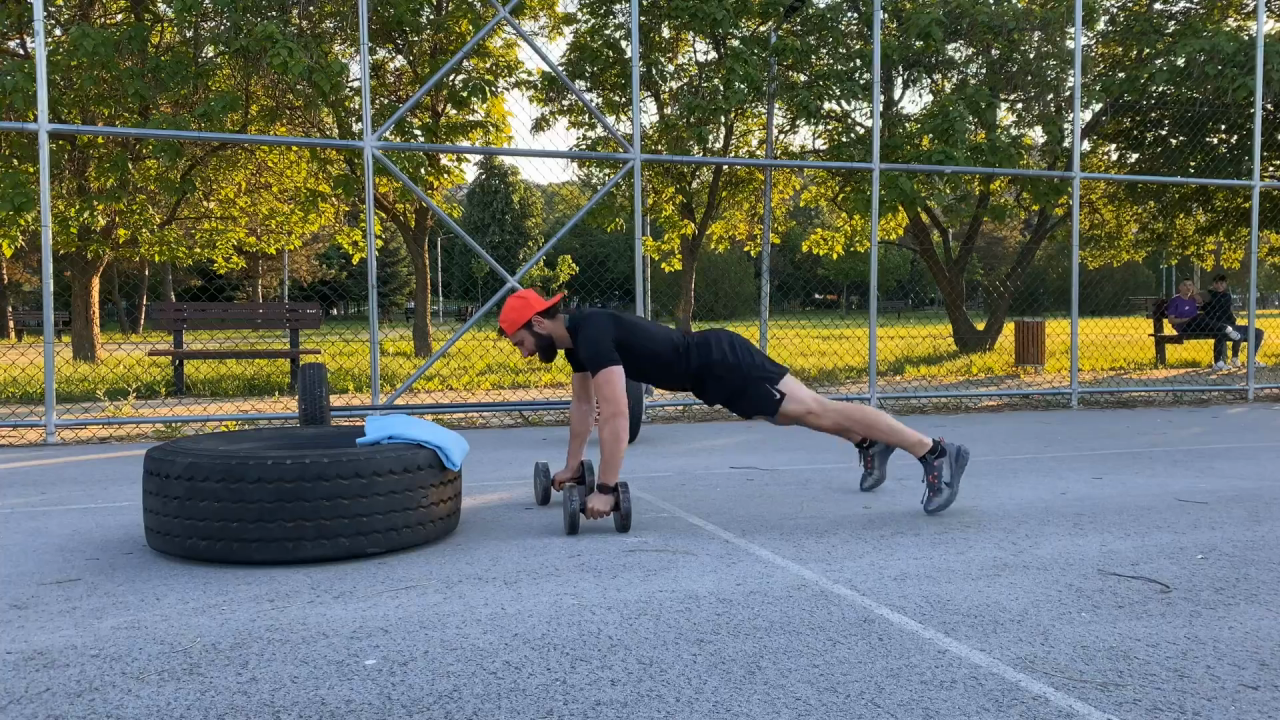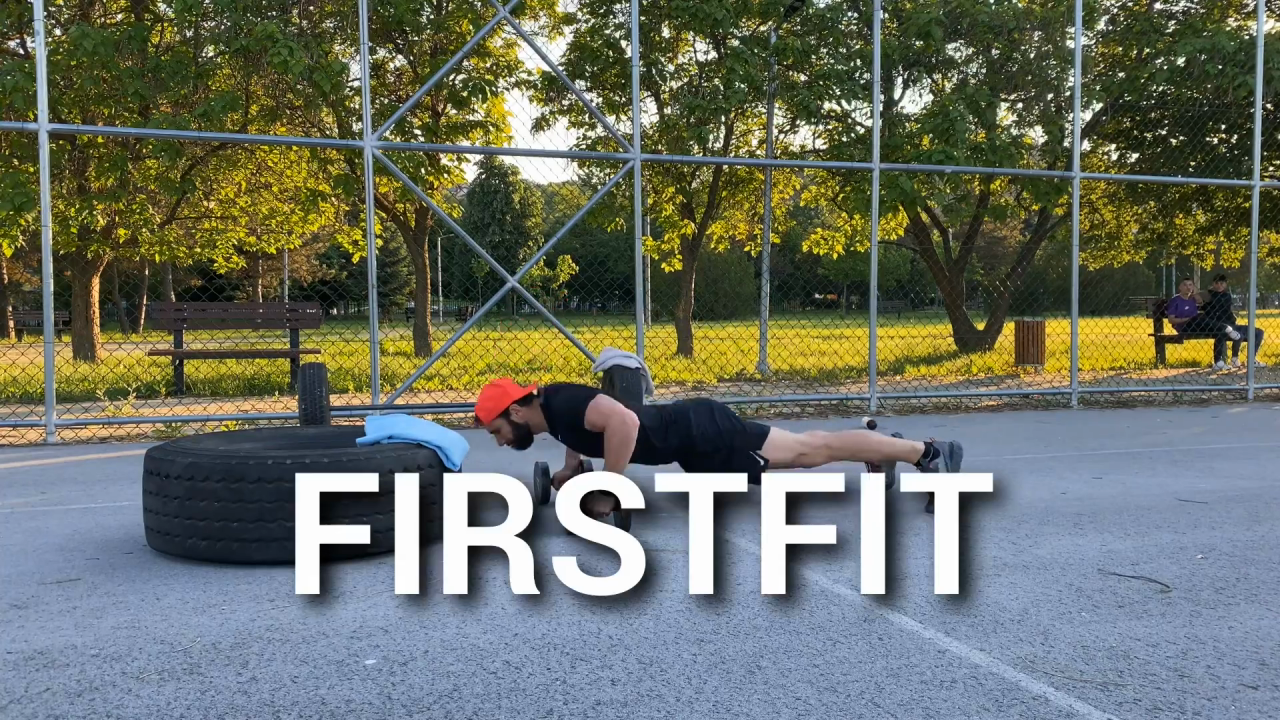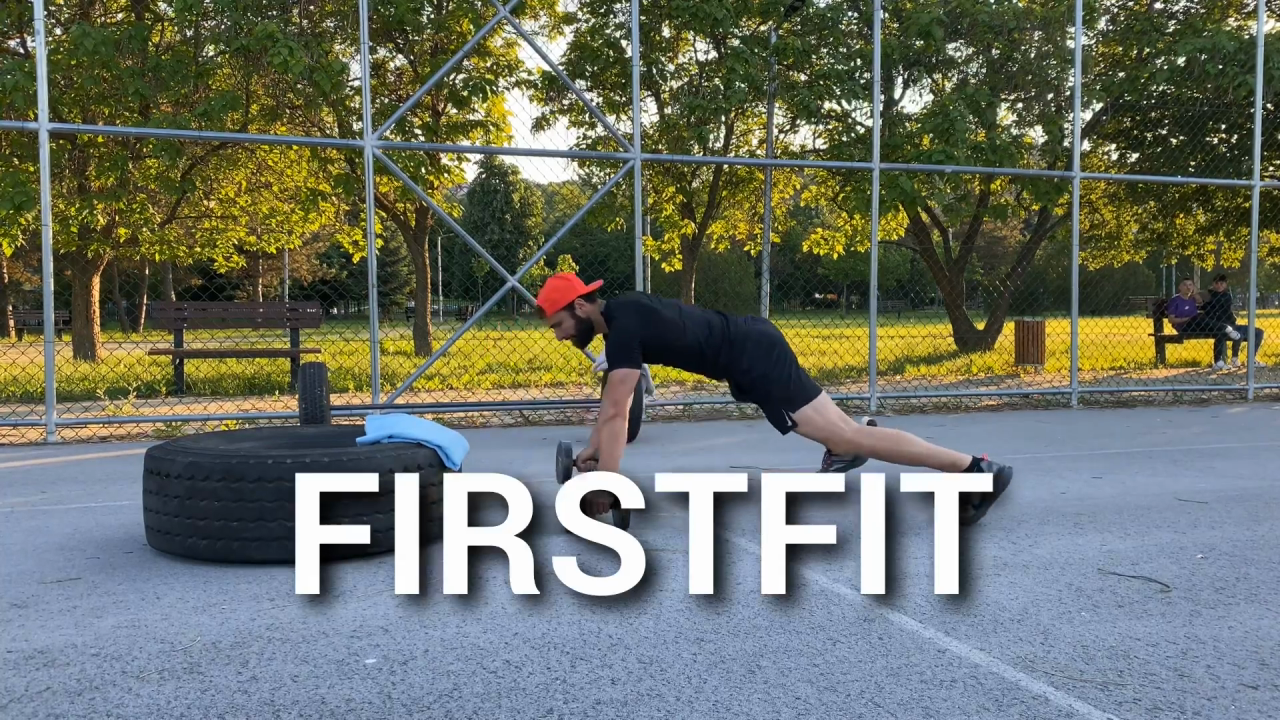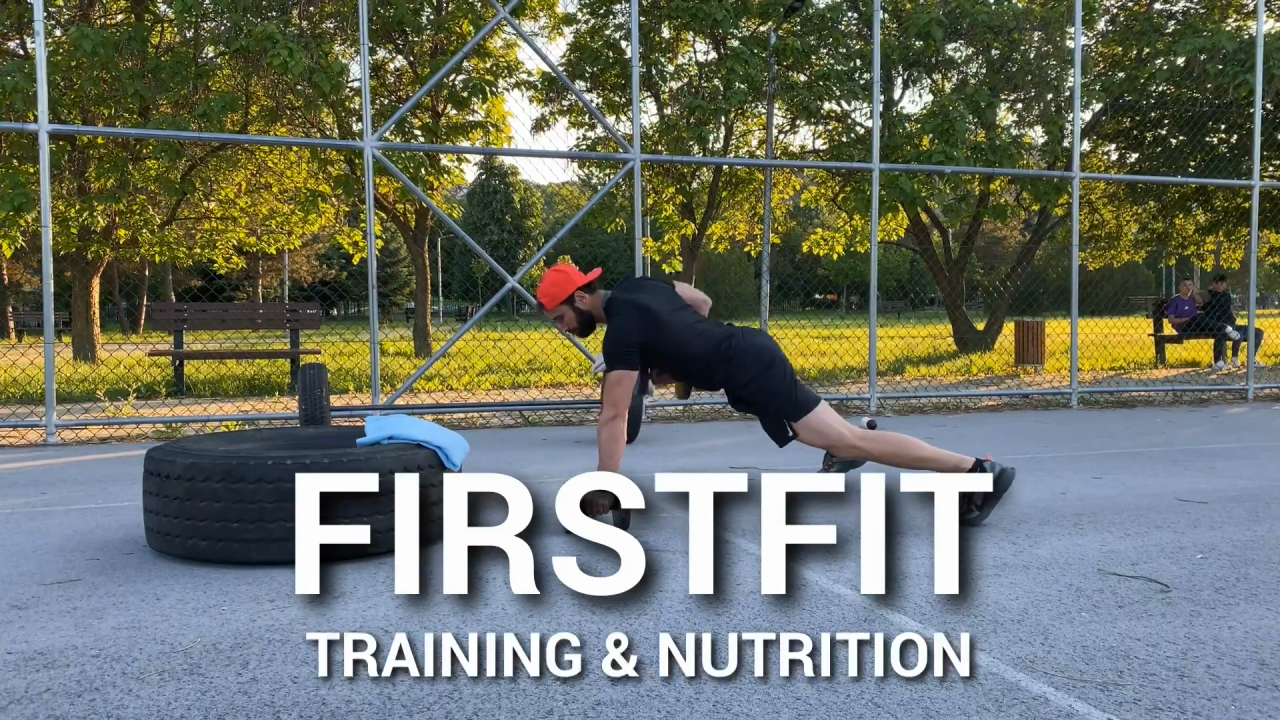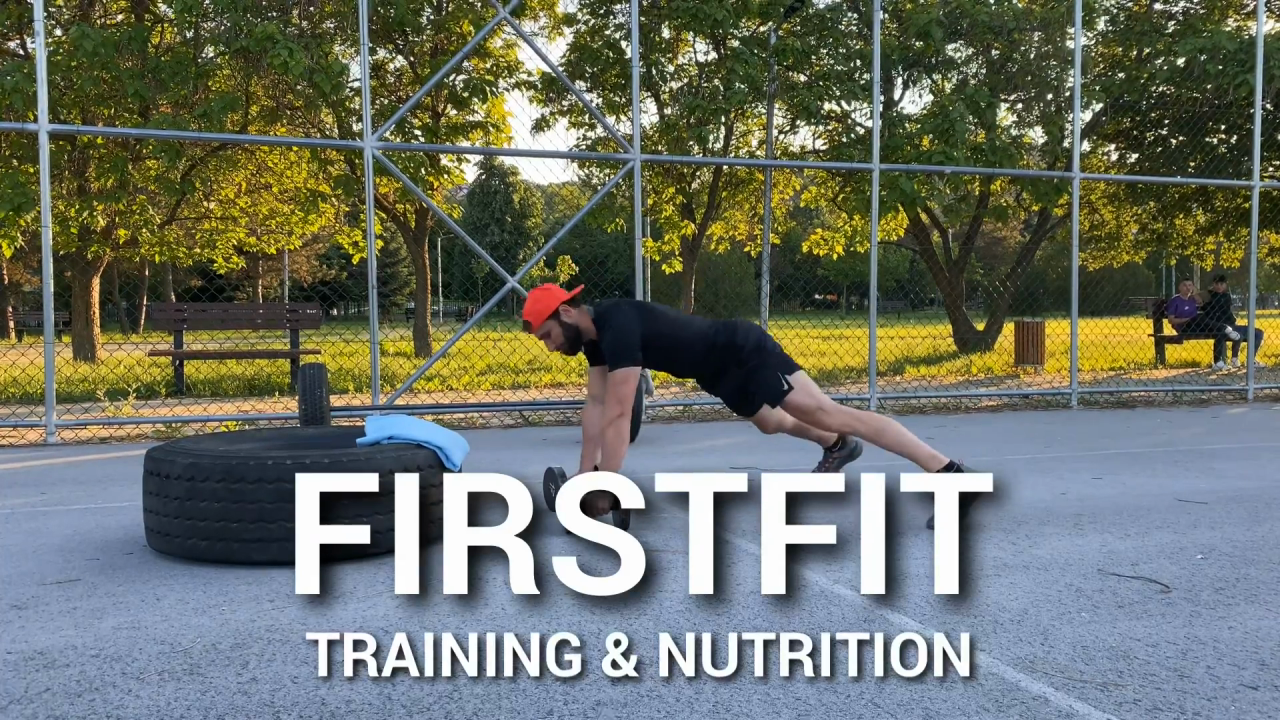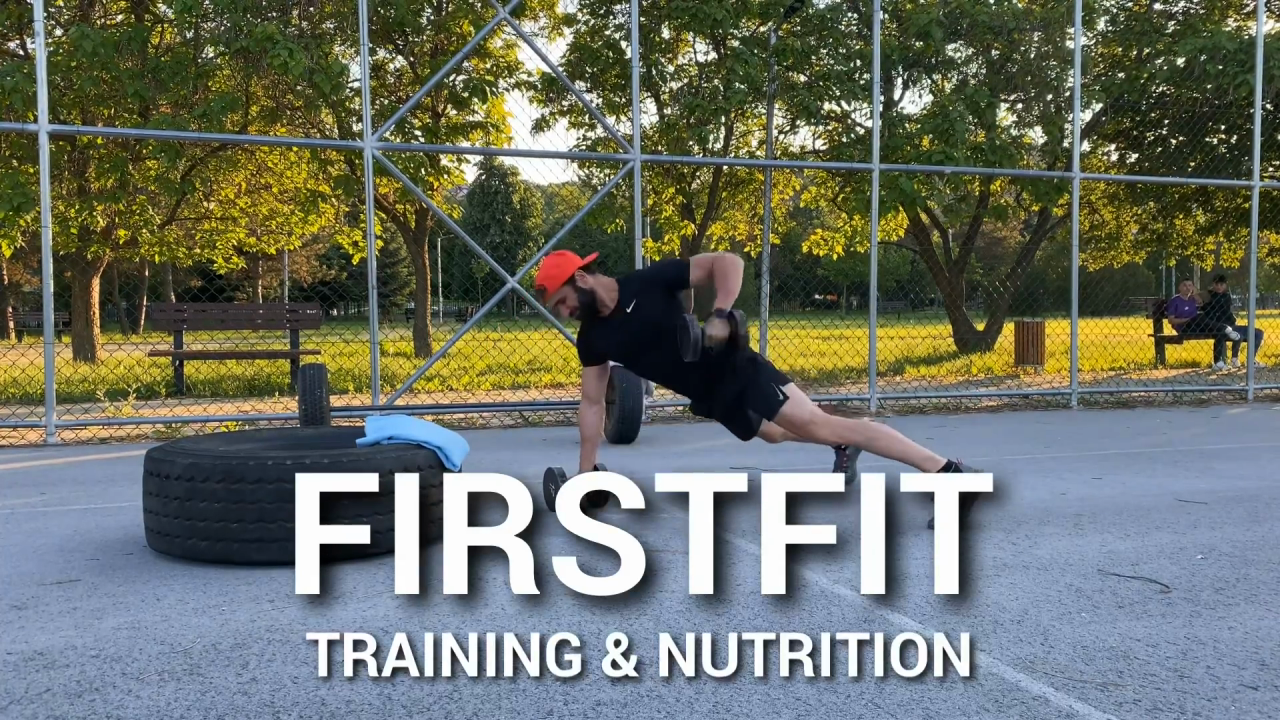
dt=0.7s
person 1, frame 1
left shoulder: (590, 334)
right shoulder: (576, 335)
left elbow: (614, 414)
right elbow: (583, 401)
left wrist: (605, 491)
right wrist: (571, 465)
left hip: (719, 363)
right hip: (709, 361)
left knee: (816, 411)
right knee: (795, 410)
left ankle: (937, 453)
right ankle: (871, 445)
person 1, frame 2
left shoulder: (562, 408)
right shoulder: (554, 402)
left elbow: (625, 421)
left wrist: (608, 490)
right wrist: (571, 466)
left hip: (698, 435)
right hip: (688, 422)
left knee: (808, 451)
right knee: (798, 442)
left ankle: (929, 452)
right ankle: (880, 438)
person 1, frame 3
left shoulder: (622, 329)
right shoulder: (622, 310)
left elbow: (615, 414)
right elbow: (614, 396)
left wrist: (605, 489)
right wrist: (591, 449)
left hip: (755, 357)
right hip: (752, 338)
left knee: (850, 434)
left ankle: (977, 470)
right ankle: (842, 451)
person 1, frame 4
left shoulder: (621, 329)
right shoulder: (636, 287)
left elbow: (613, 417)
right elbow: (700, 300)
left wrist: (605, 491)
left hip: (750, 370)
right hip: (751, 346)
left knee: (851, 438)
left ankle: (979, 471)
right ankle: (838, 452)
person 1, frame 5
left shoulder: (617, 325)
right shoulder: (594, 336)
left elbow: (619, 414)
right elbow: (595, 404)
left wrist: (608, 487)
right wrist: (584, 473)
left hip: (745, 351)
right hip: (721, 371)
left knee: (827, 414)
right knee: (771, 420)
left ankle: (952, 474)
right ankle: (837, 446)
person 1, frame 6
left shoulder: (650, 280)
right shoulder: (592, 336)
left elbow: (729, 261)
right elbow: (592, 403)
left wrist: (721, 316)
right wrist: (585, 474)
left hip: (736, 370)
right hip: (711, 396)
left knee: (819, 425)
right knee: (775, 434)
left ankle: (950, 473)
right ankle: (845, 450)
